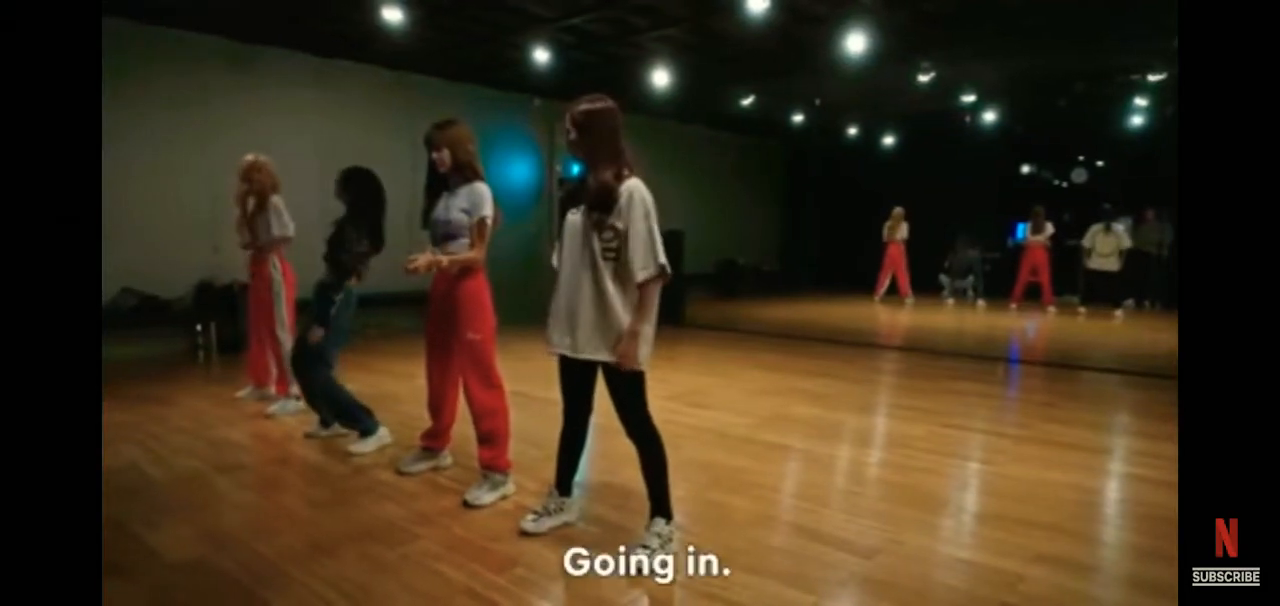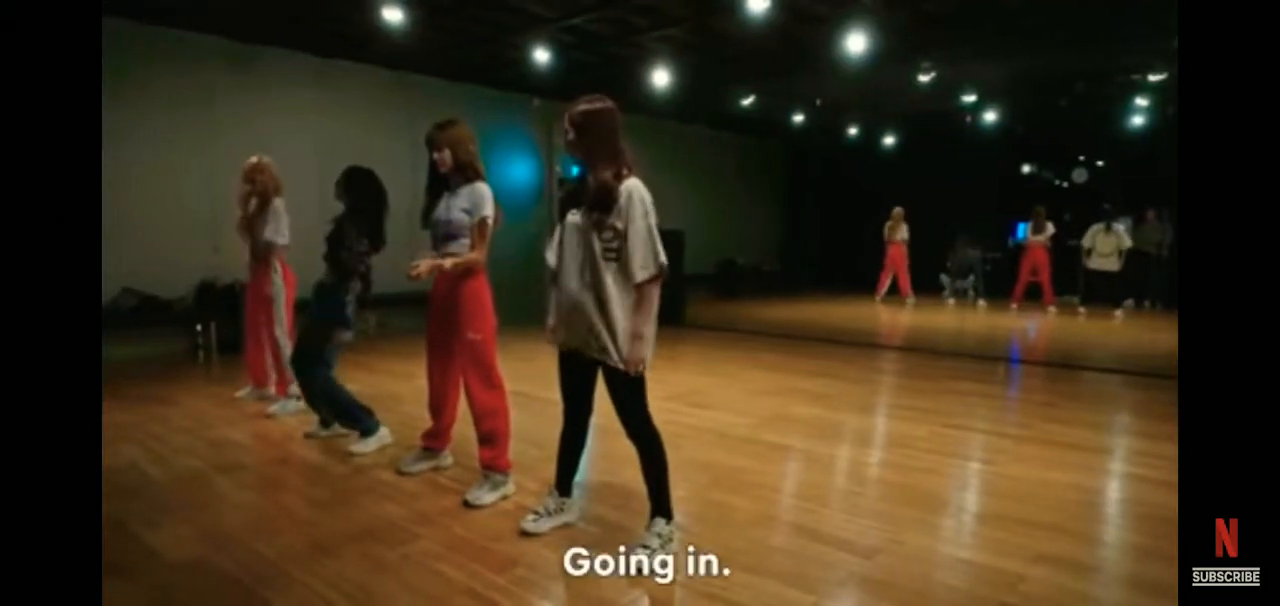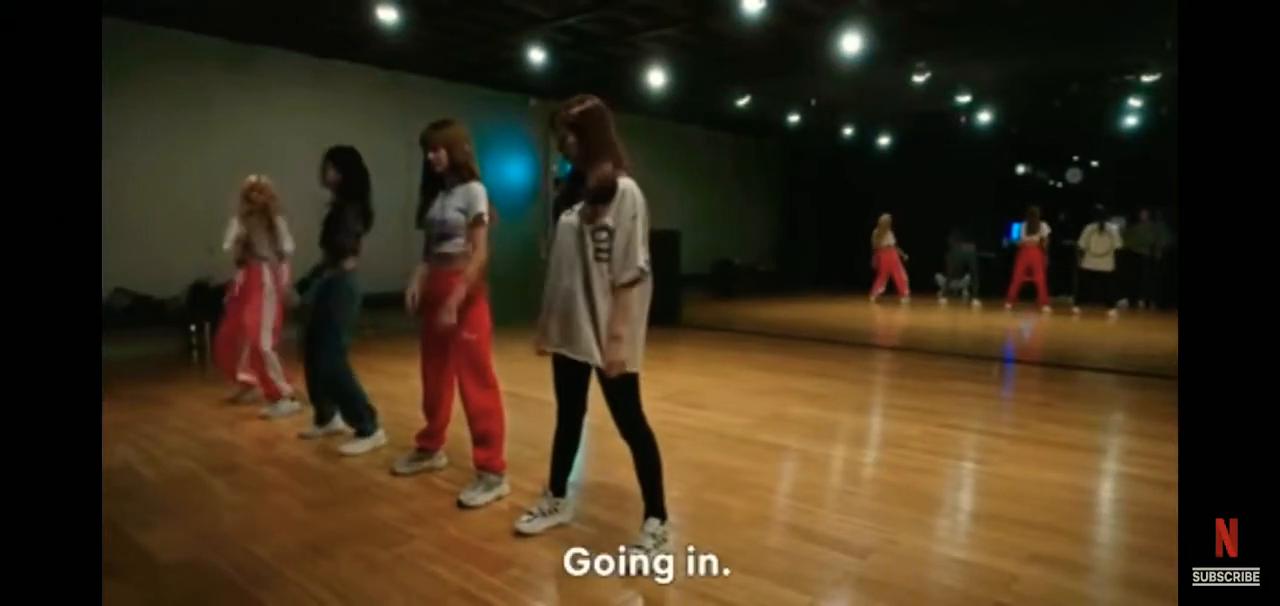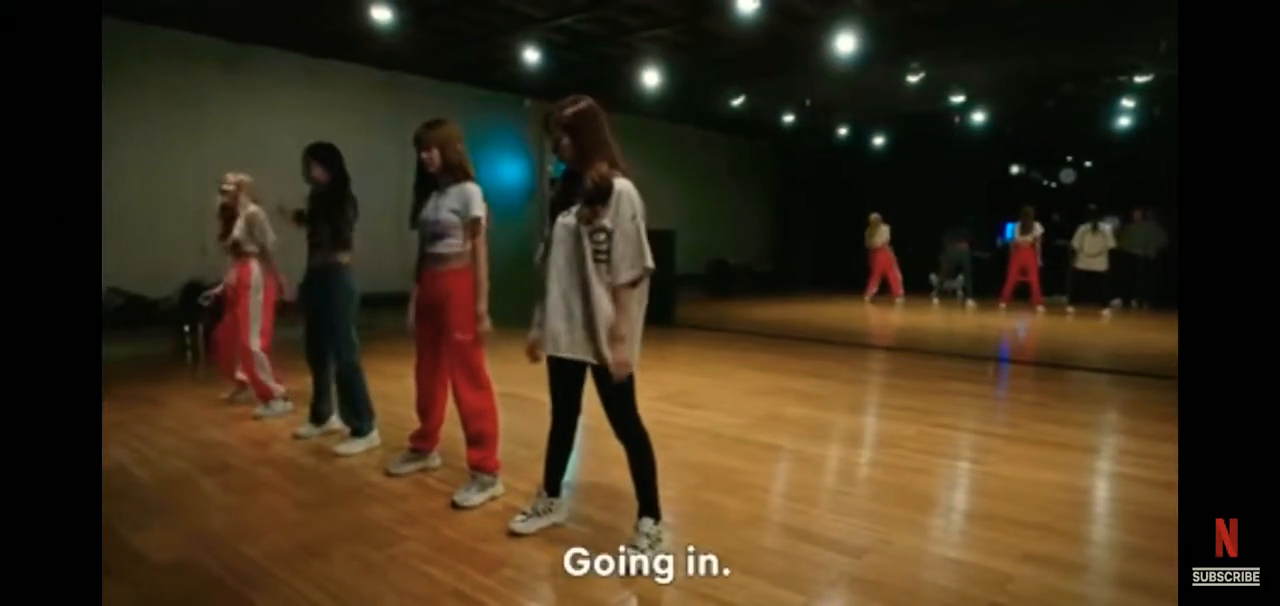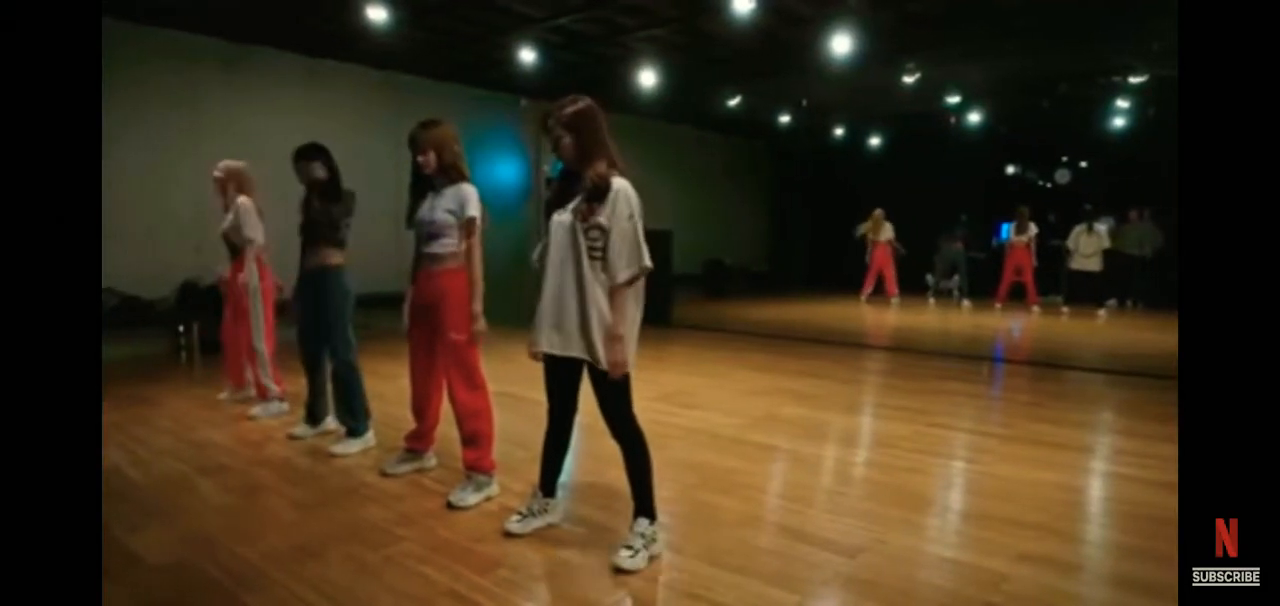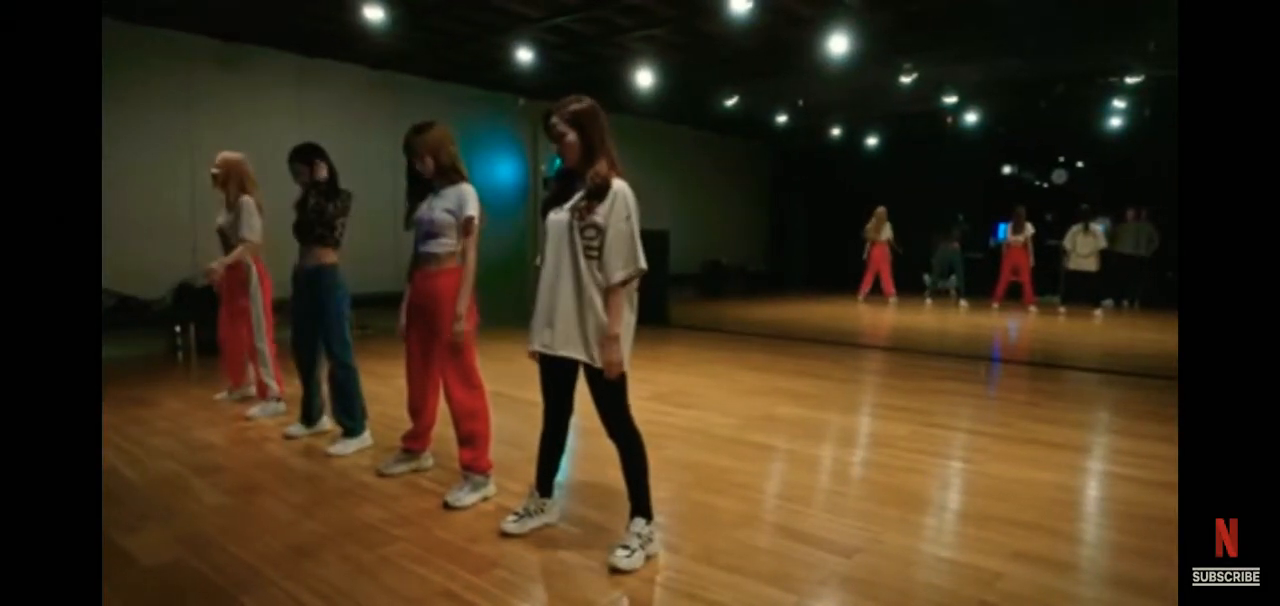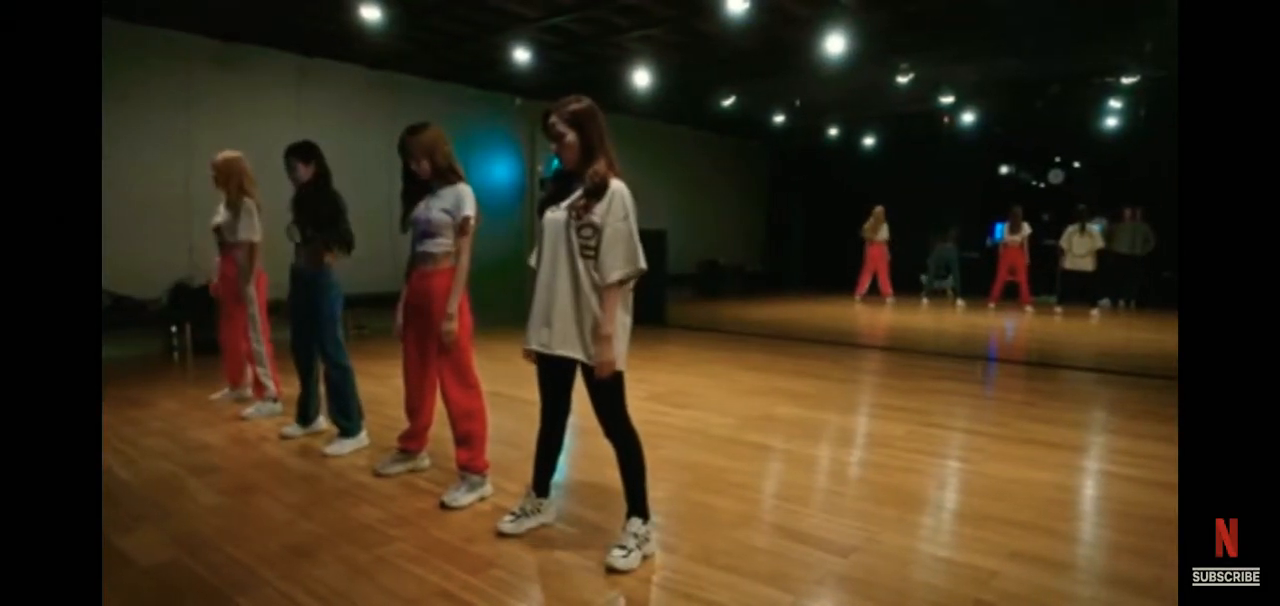
dt=0.3s
person 1, frame 1
left shoulder: (631, 192)
right shoulder: (581, 191)
left elbow: (649, 272)
right elbow: (566, 264)
left wrist: (634, 333)
right wrist: (557, 320)
left hip: (615, 334)
right hip: (575, 330)
left knee: (636, 422)
right knee: (574, 415)
left ankle: (662, 522)
right ankle: (562, 498)
person 1, frame 2
left shoulder: (630, 193)
right shoulder: (579, 192)
left elbow: (647, 273)
left wrist: (639, 335)
right wrist: (555, 313)
left hip: (615, 334)
right hip: (576, 329)
left knee: (636, 423)
right knee: (574, 415)
left ankle: (662, 522)
right ankle: (562, 498)
person 1, frame 3
left shoulder: (623, 192)
right shoulder: (573, 192)
left elbow: (628, 274)
right elbow: (559, 267)
left wrist: (618, 336)
right wrist: (545, 321)
left hip: (605, 335)
right hip: (568, 330)
left knee: (630, 423)
right knee: (568, 416)
left ankle: (656, 523)
right ankle: (556, 499)
person 1, frame 4
left shoulder: (620, 192)
right shoulder: (568, 193)
left elbow: (630, 274)
right elbow: (553, 269)
left wrist: (621, 337)
right wrist: (539, 326)
left hip: (603, 335)
right hip: (564, 331)
left knee: (625, 423)
right knee: (562, 416)
left ankle: (650, 523)
right ankle: (550, 499)
person 1, frame 5
left shoulder: (617, 191)
left elbow: (626, 273)
right elbow: (552, 267)
left wrist: (618, 337)
right wrist: (540, 327)
left hip: (600, 334)
right hip: (561, 331)
left knee: (621, 423)
right knee: (559, 417)
left ankle: (646, 525)
right ankle: (547, 500)
person 1, frame 6
left shoulder: (614, 192)
right shoulder: (563, 192)
left elbow: (620, 274)
right elbow: (550, 268)
left wrist: (613, 337)
right wrist: (538, 328)
left hip: (597, 334)
right hip: (557, 331)
left knee: (617, 424)
right knee: (555, 417)
left ankle: (642, 525)
right ankle: (542, 501)
person 1, frame 7
left shoulder: (612, 193)
right shoulder: (560, 192)
left elbow: (616, 274)
right elbow: (545, 267)
left wrist: (606, 335)
right wrist: (534, 328)
left hip: (593, 334)
right hip: (554, 331)
left knee: (614, 424)
right knee: (552, 417)
left ankle: (639, 525)
right ankle: (539, 501)
person 2, frame 1
left shoulder: (477, 191)
right shoulder: (441, 192)
left elbow: (477, 255)
right elbow: (440, 246)
left wrist: (436, 260)
right wrist: (426, 260)
left hip: (468, 289)
right hip: (441, 288)
left knee: (480, 379)
right knee: (439, 374)
left ankle: (497, 470)
right ankle: (435, 446)
person 2, frame 2
left shoulder: (479, 192)
right shoulder: (442, 194)
left elbow: (479, 256)
right elbow: (440, 248)
left wrist: (437, 265)
right wrist: (427, 260)
left hip: (468, 289)
right hip: (441, 290)
left knee: (481, 380)
right knee: (440, 374)
left ankle: (498, 471)
right ankle: (436, 447)
person 2, frame 3
left shoulder: (473, 191)
right shoulder: (437, 194)
left elbow: (479, 255)
right elbow: (430, 251)
left wrist: (455, 301)
right wrist: (417, 280)
left hip: (463, 291)
right hip: (436, 289)
left knee: (476, 381)
right knee: (434, 376)
left ankle: (492, 471)
right ankle: (430, 447)
person 2, frame 4
left shoulder: (467, 192)
right shoulder: (430, 194)
left elbow: (479, 254)
right elbow: (423, 253)
left wrist: (481, 308)
right wrist: (414, 297)
left hip: (458, 289)
right hip: (430, 290)
left knee: (469, 382)
right knee: (428, 376)
left ankle: (486, 472)
right ankle: (425, 448)
person 2, frame 5
left shoulder: (463, 192)
right shoulder: (425, 195)
left elbow: (474, 254)
right elbow: (419, 252)
left wrist: (476, 309)
right wrist: (409, 297)
left hip: (452, 289)
right hip: (424, 290)
left knee: (465, 382)
right knee: (423, 377)
left ankle: (482, 472)
right ankle: (420, 448)
person 2, frame 6
left shoulder: (462, 193)
right shoulder: (424, 195)
left elbow: (469, 256)
right elbow: (418, 253)
left wrist: (461, 310)
right wrist: (406, 299)
left hip: (448, 288)
right hip: (421, 289)
left knee: (461, 382)
right knee: (419, 377)
left ankle: (478, 472)
right ankle: (416, 448)
person 2, frame 7
left shoulder: (460, 193)
right shoulder: (419, 196)
left elbow: (463, 257)
right elbow: (414, 253)
left wrist: (452, 310)
right wrist: (403, 300)
left hip: (444, 288)
right hip: (417, 289)
left knee: (459, 382)
right knee: (416, 377)
left ankle: (475, 472)
right ankle: (413, 449)
person 3, frame 1
left shoulder: (353, 226)
right shoulder: (360, 223)
left elbow: (343, 276)
left wrist: (320, 321)
left hip: (334, 301)
right hip: (334, 298)
left knee: (315, 371)
right knee: (303, 363)
left ankle: (372, 429)
right ankle: (331, 420)
person 3, frame 2
left shoulder: (351, 226)
right shoulder: (360, 223)
left elbow: (347, 275)
right elbow: (359, 271)
left wrist: (345, 323)
left hip: (333, 301)
right hip: (328, 297)
left knee: (316, 371)
right knee: (302, 362)
left ankle: (372, 429)
right ankle: (331, 420)
person 3, frame 3
left shoulder: (349, 208)
right shoulder: (343, 205)
left elbow: (338, 256)
left wrist: (305, 286)
right wrist: (310, 285)
left hip: (338, 286)
right hip: (331, 285)
left knee: (333, 361)
right knee: (315, 356)
left ankle: (369, 430)
right ankle: (328, 417)
person 3, frame 4
left shoulder: (344, 201)
right shoulder: (317, 200)
left elbow: (334, 238)
left wrist: (302, 220)
right wrist: (306, 283)
left hip: (337, 280)
right hip: (317, 280)
left knee: (344, 355)
right knee: (317, 352)
left ankle: (365, 430)
right ankle: (324, 417)
person 3, frame 5
left shoulder: (343, 198)
right shoulder: (313, 199)
left elbow: (325, 219)
left wrist: (318, 184)
right wrist: (300, 283)
left hip: (331, 279)
right hip: (310, 279)
left knee: (341, 355)
right knee: (311, 352)
left ankle: (360, 430)
right ankle: (318, 417)
person 3, frame 6
left shoulder: (339, 198)
right shoulder: (307, 201)
left elbow: (318, 216)
left wrist: (320, 184)
left hip: (327, 279)
right hip: (303, 279)
left knee: (338, 354)
right knee: (304, 351)
left ankle: (357, 430)
right ankle: (313, 417)
person 3, frame 7
left shoulder: (330, 199)
right shoulder: (303, 201)
left elbow: (345, 243)
right elbow: (302, 238)
left wrist: (309, 243)
left hip: (321, 280)
right hip: (300, 278)
left knee: (332, 354)
right knee: (303, 351)
left ankle: (353, 430)
right ankle: (309, 417)
person 4, frame 1
left shoulder: (273, 201)
right shoulder: (252, 203)
left elbow: (287, 236)
right elbow: (246, 235)
left wrist: (258, 246)
right wrist: (249, 245)
left hip: (274, 270)
right hip: (258, 269)
left knee: (279, 332)
right knee: (258, 329)
left ankle: (291, 395)
right ankle: (263, 383)
person 4, frame 2
left shoulder: (275, 204)
right shoulder: (252, 205)
left elbow: (278, 245)
right elbow: (251, 240)
left wrist: (271, 280)
left hip: (274, 274)
right hip: (258, 272)
left knee: (278, 334)
right knee: (257, 332)
left ankle: (291, 395)
right ankle: (263, 383)
person 4, frame 3
left shoulder: (275, 221)
right shoulder: (240, 222)
left elbow: (284, 256)
right elbow: (236, 257)
left wrist: (284, 285)
right wrist: (231, 290)
left hip: (264, 282)
right hip: (243, 282)
left knee: (260, 342)
right knee: (228, 338)
left ankle: (285, 397)
right ankle: (249, 384)
person 4, frame 4
left shoulder: (253, 212)
right shoulder: (231, 217)
left elbow: (267, 248)
left wrist: (278, 279)
right wrist: (220, 288)
left hip: (255, 278)
right hip: (238, 279)
left knee: (250, 341)
right knee: (226, 337)
left ankle: (277, 398)
right ankle: (243, 385)
person 4, frame 5
left shoulder: (243, 203)
right shoulder: (231, 205)
left elbow: (255, 241)
left wrist: (247, 273)
left hip: (251, 274)
right hip: (239, 273)
left knee: (255, 337)
right knee: (233, 334)
left ankle: (274, 398)
person 4, frame 6
left shoulder: (245, 202)
right shoulder: (227, 202)
left elbow: (249, 244)
right elbow: (230, 242)
left wrist: (221, 264)
right wrist: (222, 268)
left hip: (249, 273)
right hip: (233, 274)
left knee: (257, 336)
right knee: (230, 333)
left ankle: (273, 398)
right ankle: (241, 385)
person 4, frame 7
left shoulder: (245, 203)
right shoulder: (224, 203)
left elbow: (253, 246)
right elbow: (224, 247)
left wrist: (248, 283)
right wrist: (219, 278)
left hip: (244, 275)
right hip: (228, 274)
left knee: (254, 336)
right knee: (231, 334)
left ankle: (269, 398)
right ankle: (239, 385)
